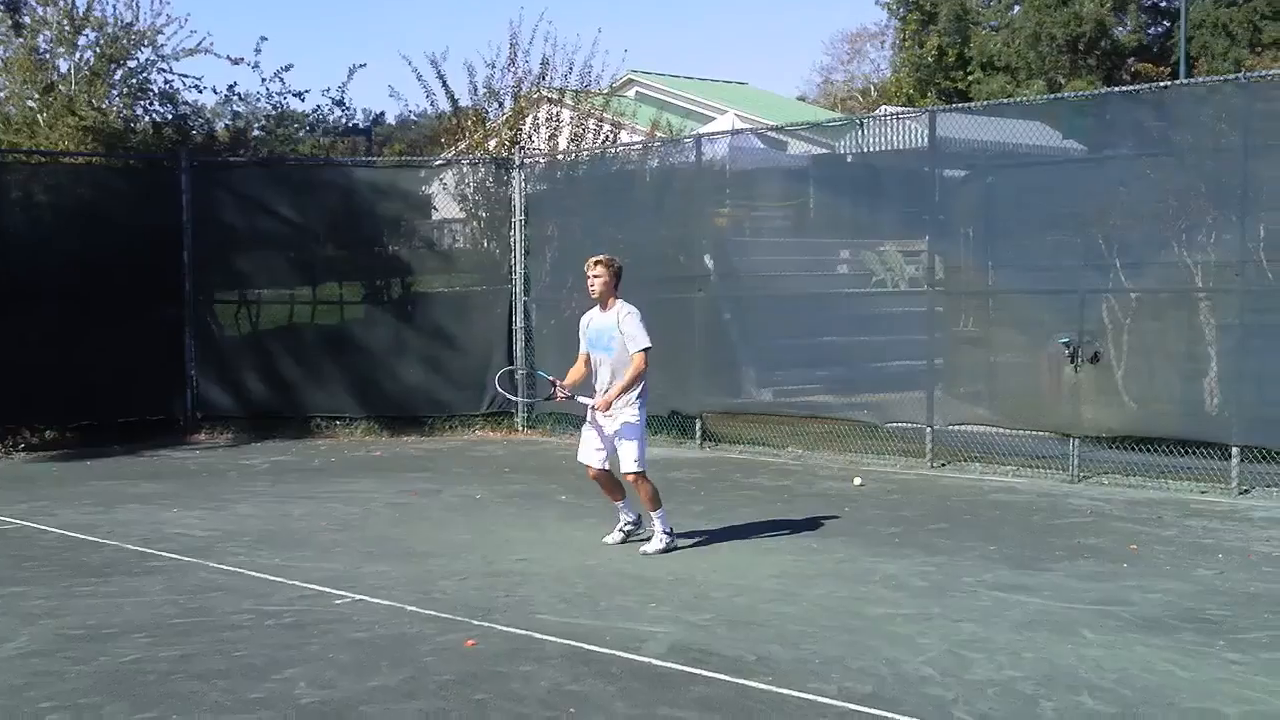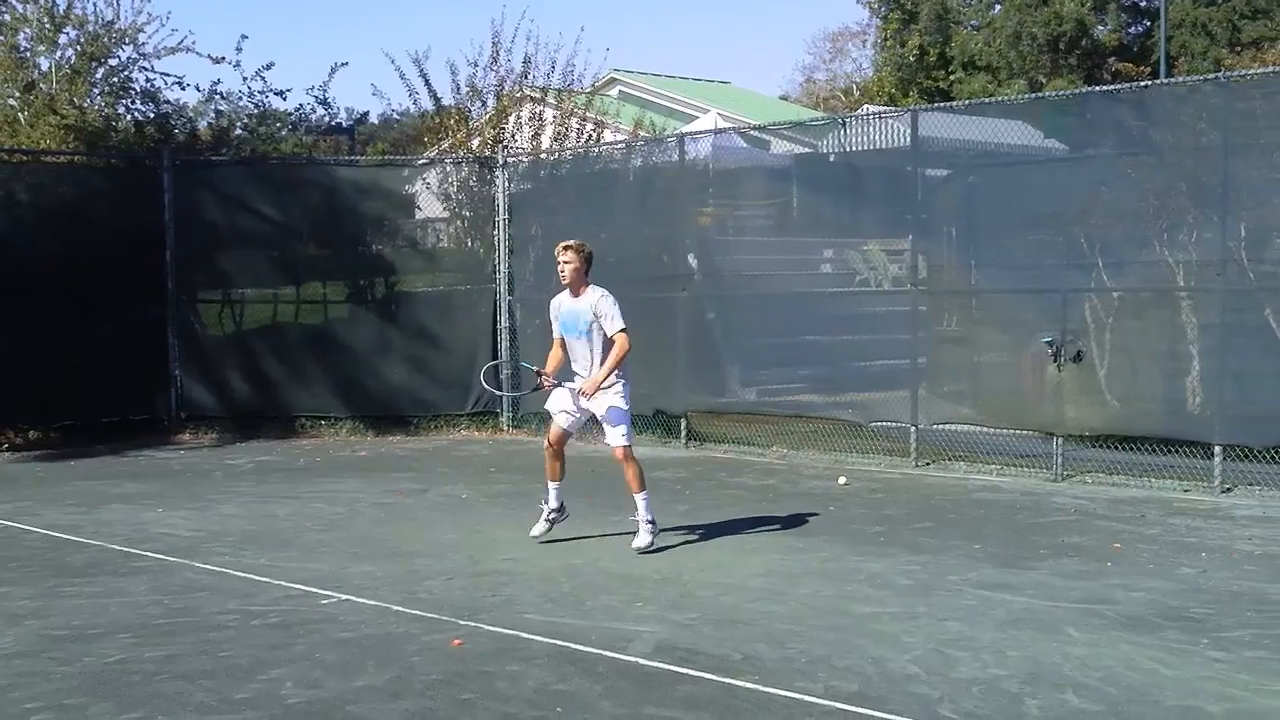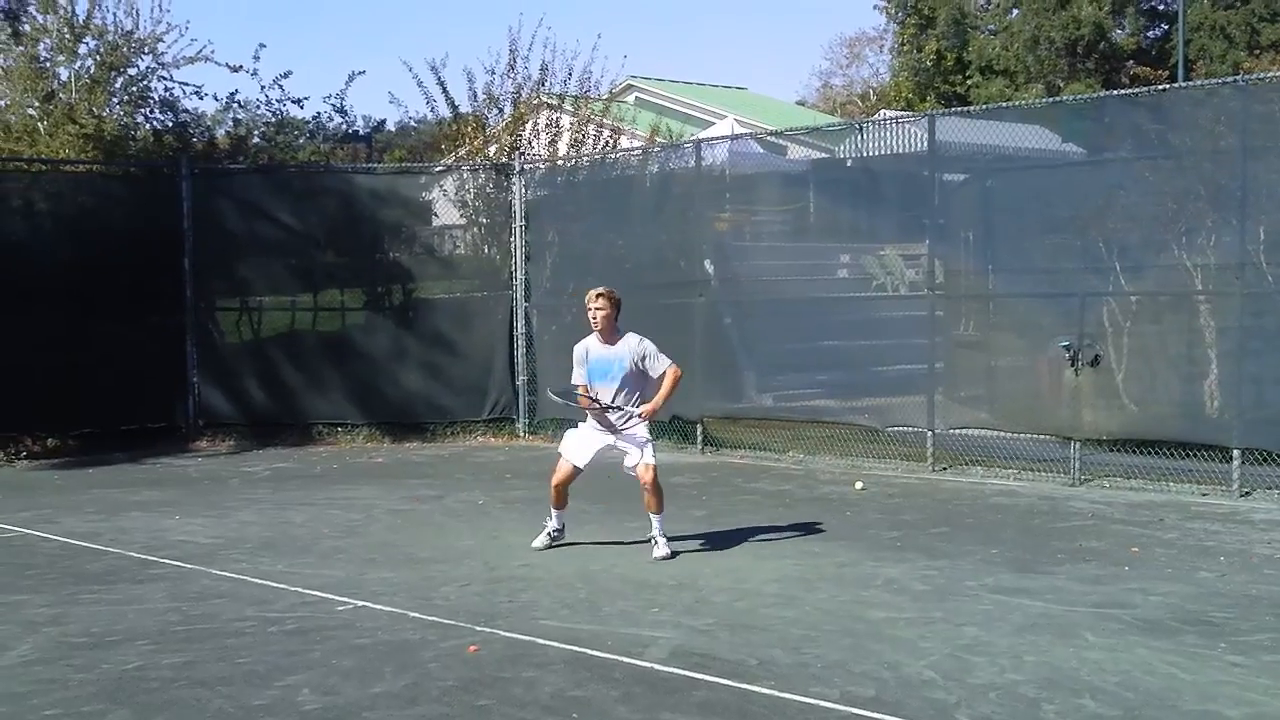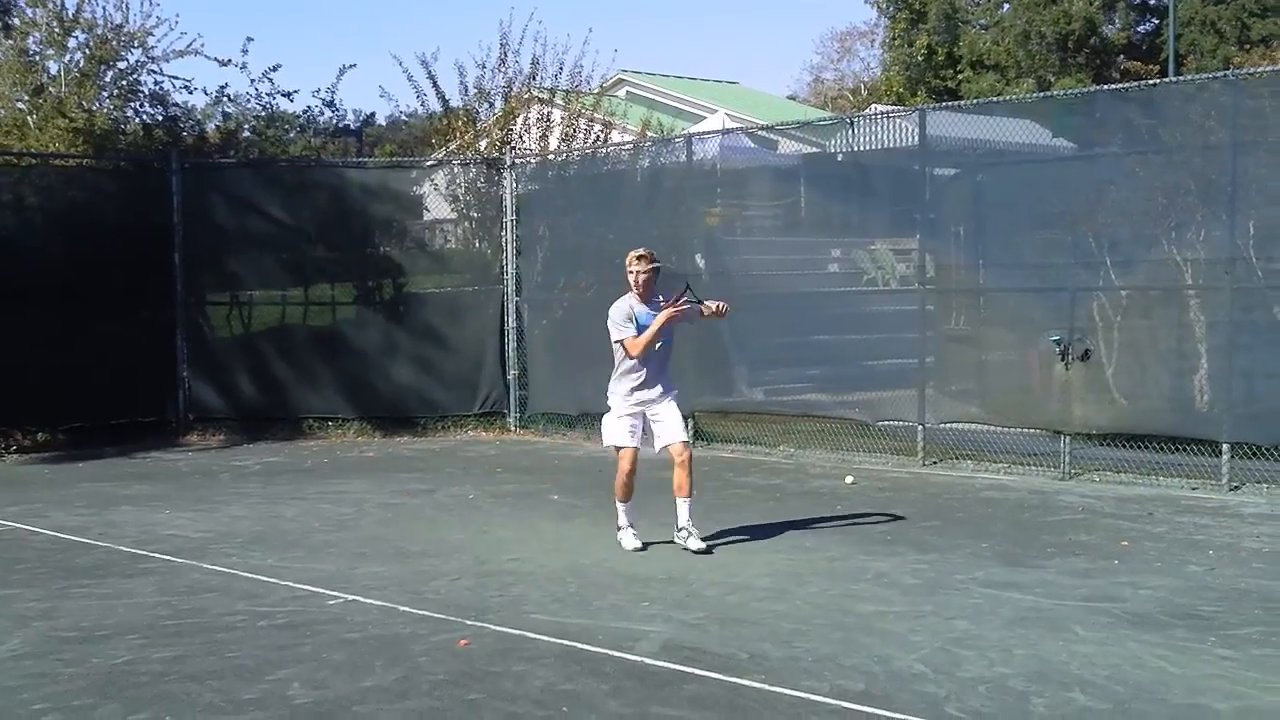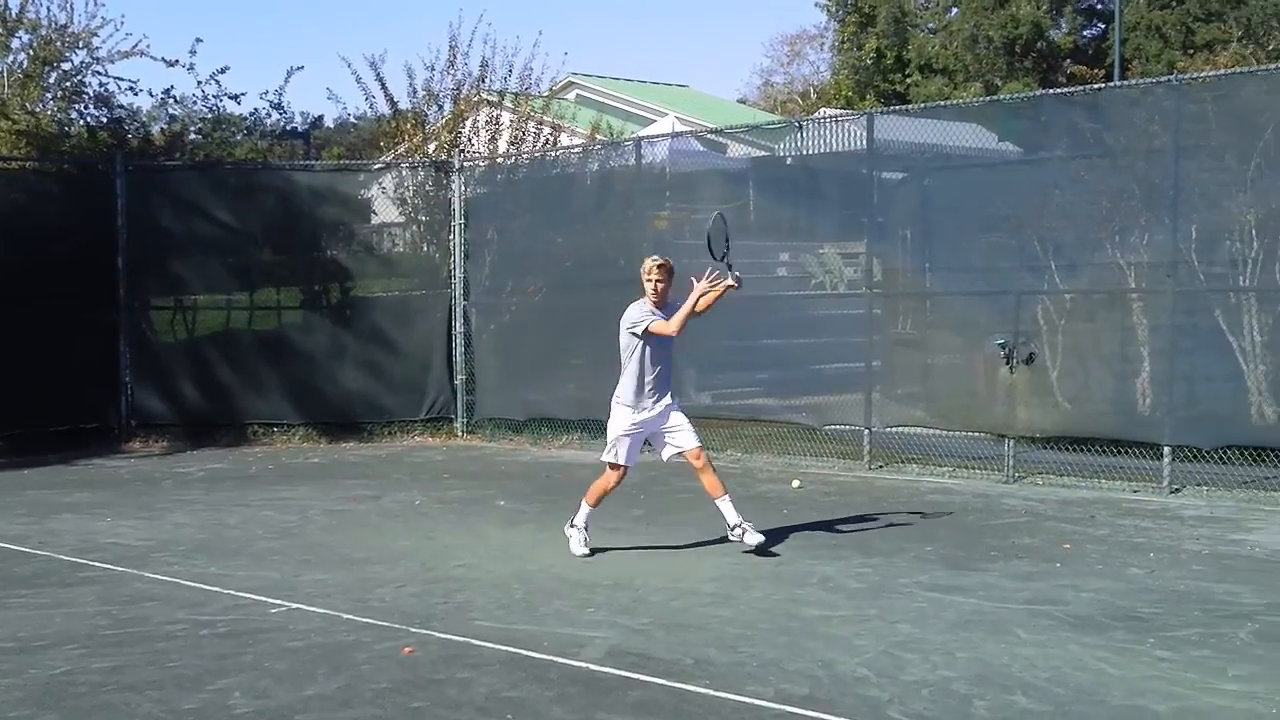
dt=0.3s
person 1, frame 1
left shoulder: (628, 315)
right shoulder: (587, 319)
left elbow: (640, 363)
right elbow: (583, 363)
left wrist: (612, 395)
right wrist: (566, 384)
left hip: (627, 408)
right hip: (601, 407)
left knee: (634, 475)
right knee: (595, 471)
left ankle: (663, 531)
right ankle: (630, 520)
person 1, frame 2
left shoulder: (600, 300)
right shoulder: (557, 304)
left elbow: (623, 344)
right elbow: (558, 347)
left wrist: (599, 379)
right wrist: (548, 372)
left hip: (609, 388)
right hip: (577, 385)
left knee: (622, 453)
right knee: (552, 443)
left ankle: (645, 521)
right ankle: (554, 507)
person 1, frame 3
left shoulder: (637, 345)
right shoulder: (581, 349)
left elbow: (674, 372)
right elbow: (582, 393)
left wrist: (656, 404)
right wrist: (592, 407)
left hip: (632, 426)
right hip: (596, 425)
left knee: (648, 477)
right knee: (558, 480)
left ankle: (658, 535)
right ankle: (555, 527)
person 1, frame 4
left shoulder: (664, 305)
right shoulder: (620, 309)
left elbow: (702, 308)
right elbow: (635, 350)
left wrist: (717, 308)
right wrist: (662, 320)
left hip: (661, 396)
right hip: (625, 398)
left knee: (683, 456)
right knee: (628, 465)
left ankle: (684, 527)
right ankle: (624, 525)
person 1, frame 5
left shoulder: (669, 308)
right shoulder: (635, 313)
left elbow: (696, 308)
right elbow: (673, 330)
left wrist: (724, 287)
right wrist: (695, 294)
left hip: (664, 406)
right hip: (630, 410)
left knee: (700, 460)
right knee: (613, 477)
left ankle: (735, 524)
right ankle: (577, 526)
